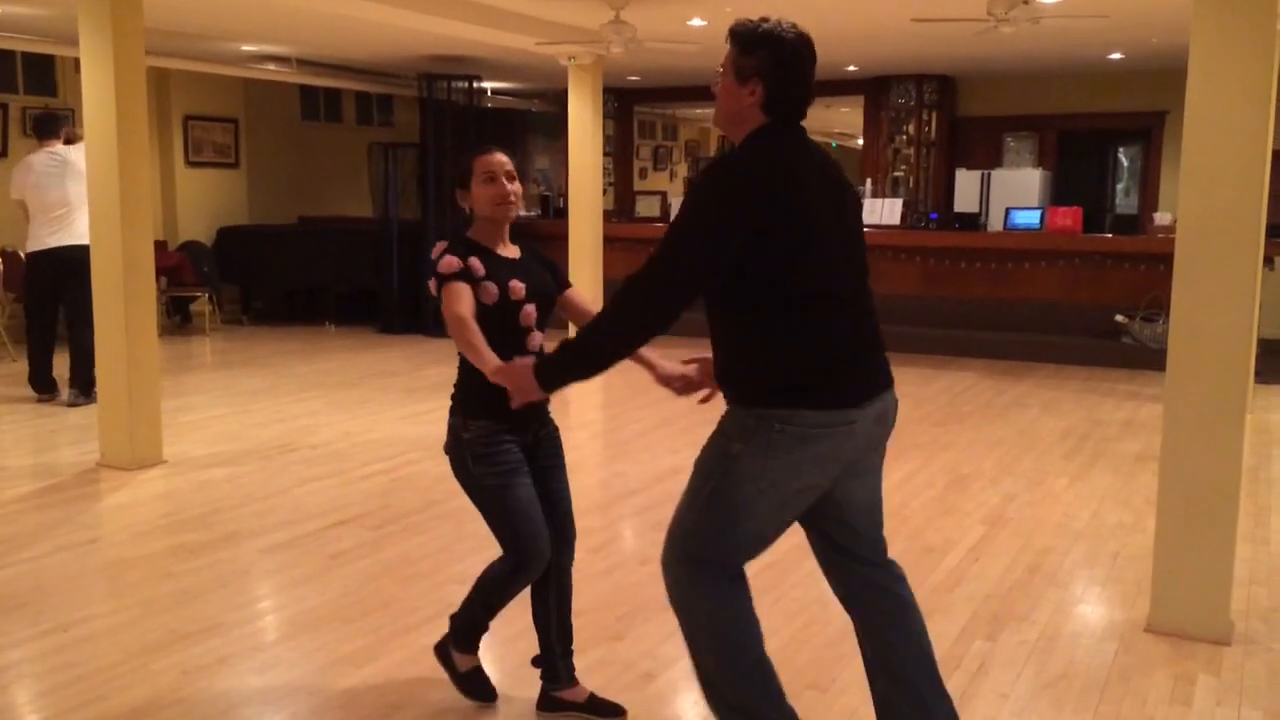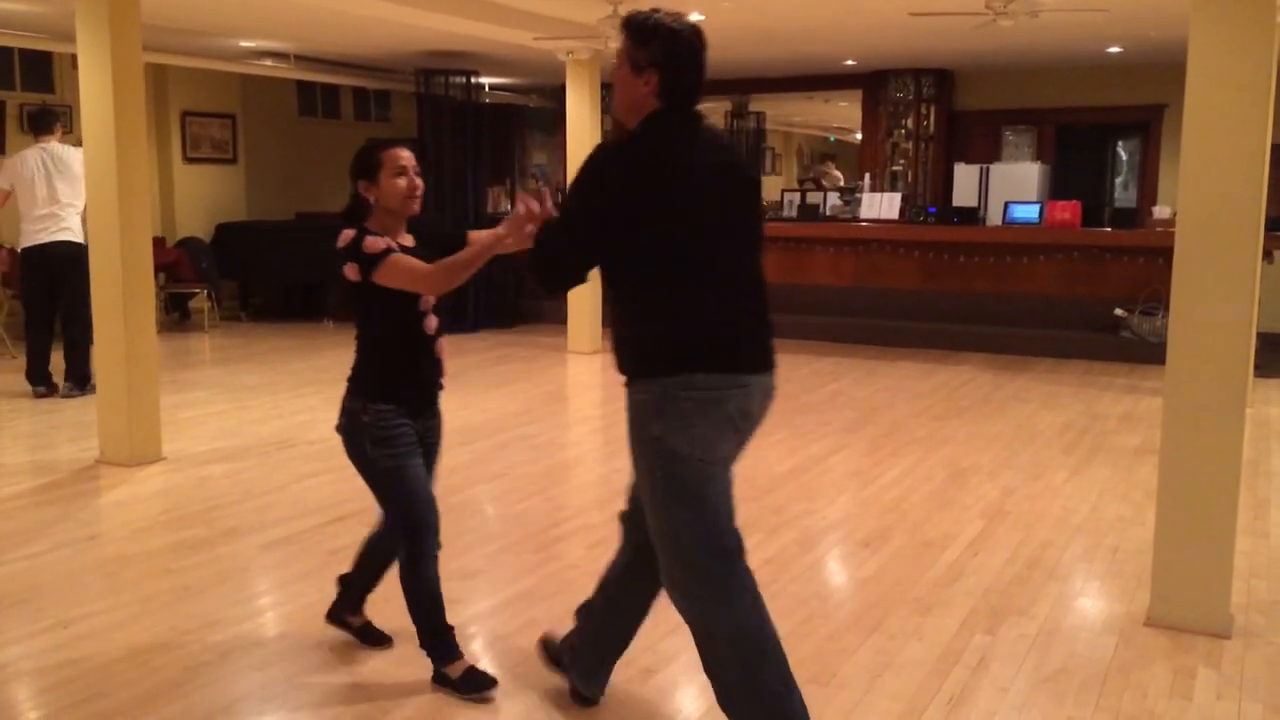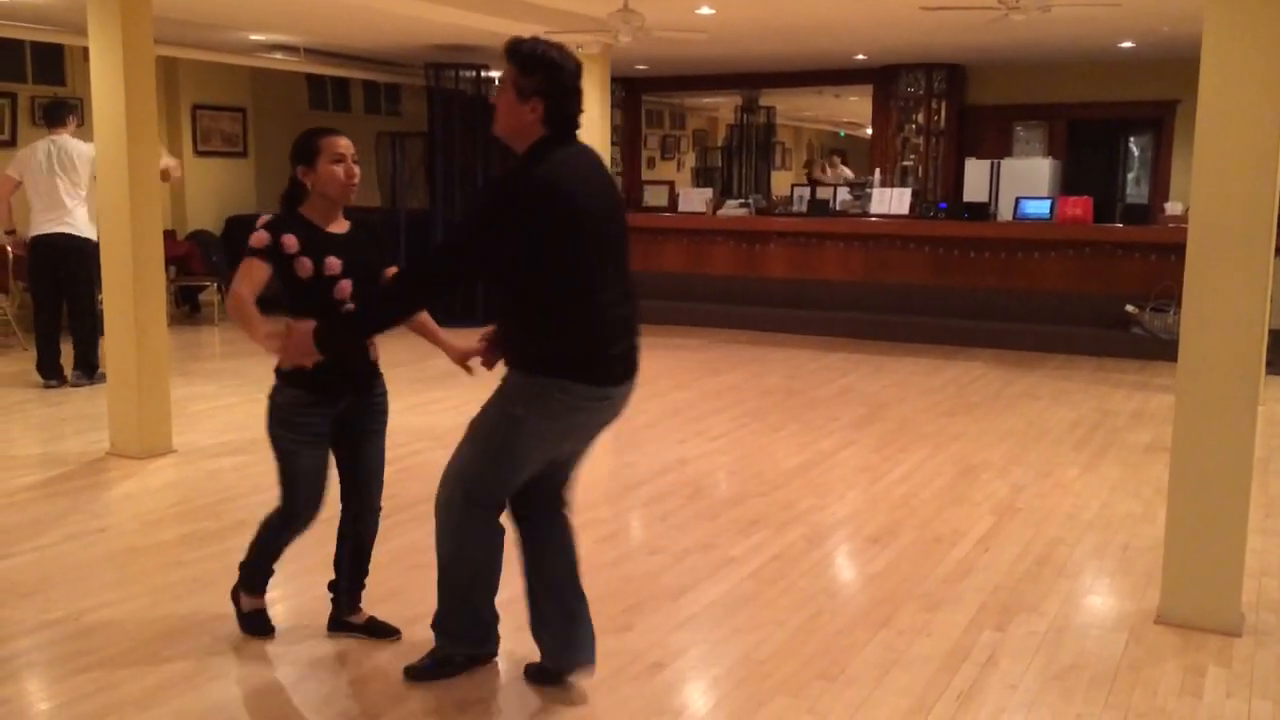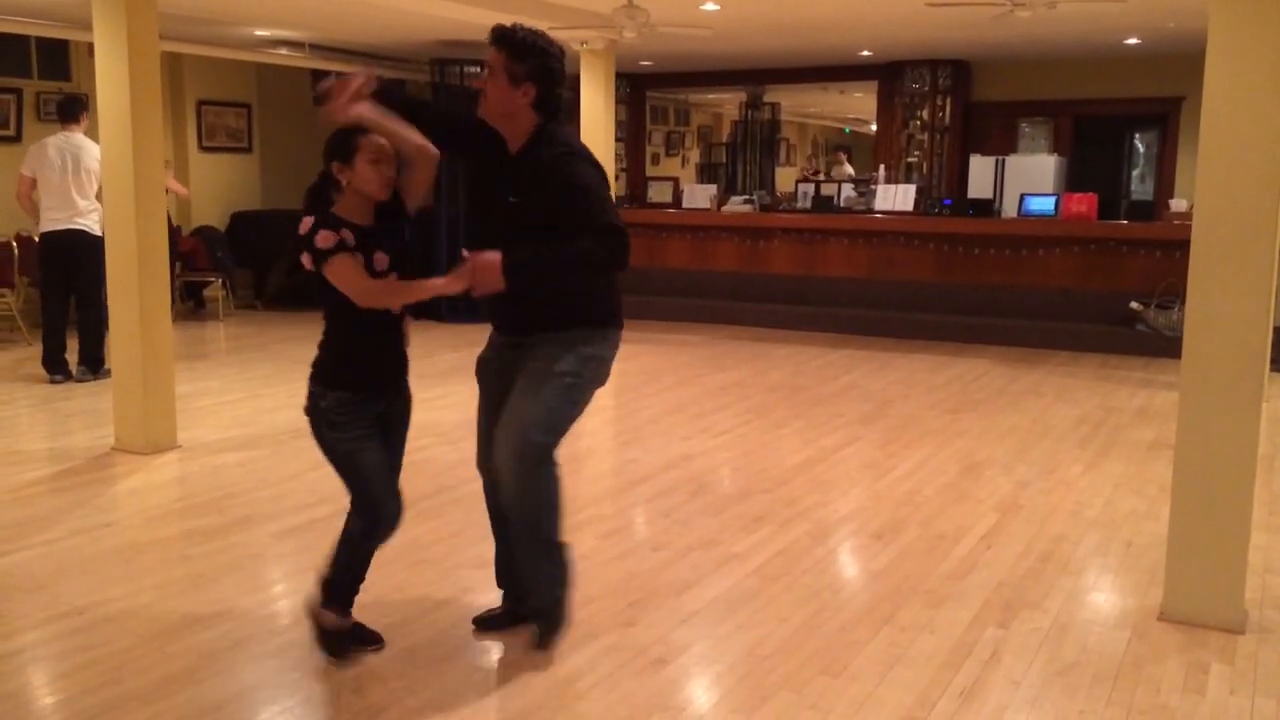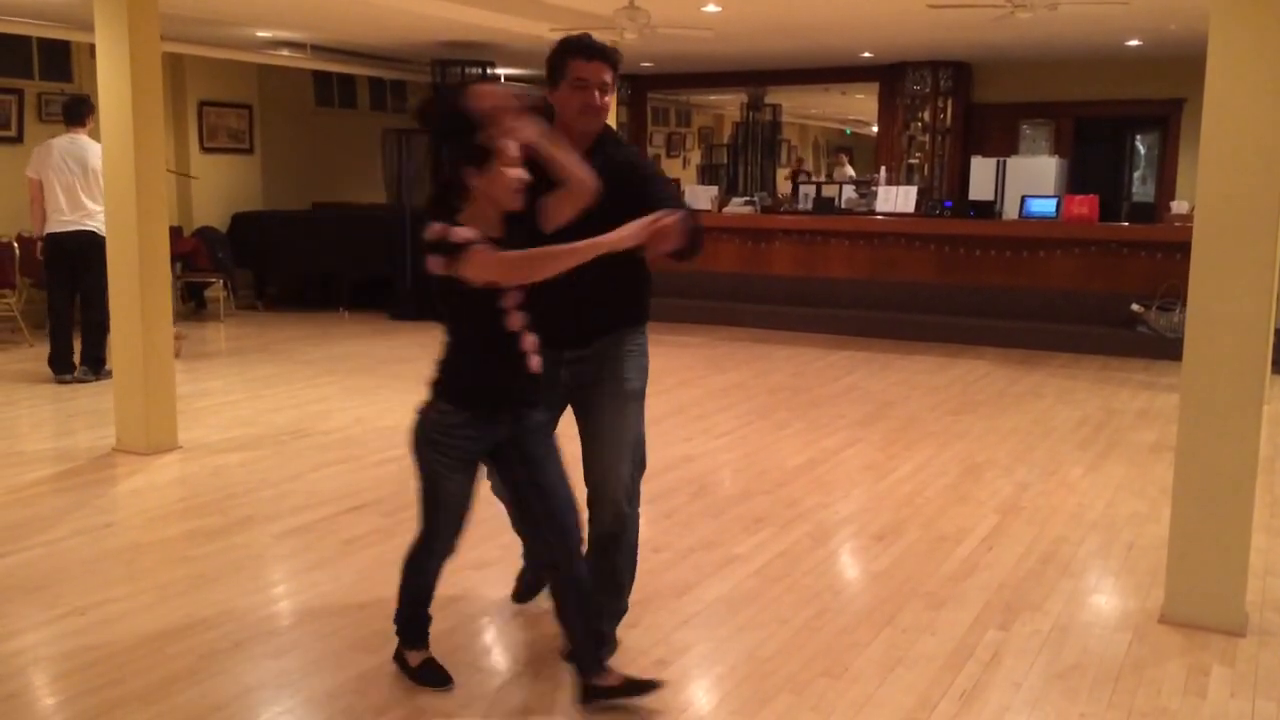
dt=0.5s
person 1, frame 1
left shoulder: (737, 179)
right shoulder: (824, 172)
left elbow: (656, 296)
left wrist: (550, 371)
right wrist: (734, 361)
left hip: (787, 417)
right hip: (865, 403)
left knee: (698, 565)
right knee: (864, 570)
person 1, frame 2
left shoulder: (622, 164)
right shoulder: (727, 158)
left elbow: (555, 270)
left wrist: (547, 231)
left hip: (682, 382)
right hip: (747, 374)
left knee: (702, 562)
right knee: (653, 525)
right ankle: (585, 659)
person 1, frame 3
left shoulder: (530, 188)
right shoulder: (587, 170)
left elbow: (431, 280)
left wrist: (326, 336)
right wrist: (509, 333)
left hip: (560, 382)
right hip: (607, 373)
left knee: (466, 501)
right knee: (536, 502)
left ankle: (465, 641)
right ankle: (564, 647)
person 1, frame 4
left shoulder: (565, 164)
right shoulder: (489, 142)
left elbow: (609, 249)
right elbow: (433, 122)
left wrist: (514, 266)
left hip: (573, 337)
right hip: (513, 335)
left knee: (515, 454)
right knee: (498, 463)
left ankle: (542, 582)
right ankle: (526, 592)
person 1, frame 5
left shoulder: (625, 166)
left elbow: (676, 226)
left wrist: (674, 233)
left hip: (606, 346)
left knee: (613, 485)
right knee: (509, 473)
left ankle: (600, 612)
right ankle: (541, 557)
person 2, frame 1
left shoulder: (536, 263)
right shoulder: (456, 257)
left elbow: (592, 320)
right elbow: (460, 321)
left wrist: (656, 364)
right wrist: (494, 369)
left hip: (536, 426)
right hip: (483, 430)
left knee: (560, 547)
right knee: (530, 550)
right ankle: (459, 643)
person 2, frame 2
left shoulder: (425, 241)
right shoulder: (360, 243)
left elbow: (491, 244)
right elbow: (431, 281)
left wrist: (528, 228)
right wrist: (503, 236)
left hip: (422, 409)
right hip: (376, 413)
left knee: (404, 523)
right knee: (422, 531)
left ankle: (347, 604)
right ankle: (447, 660)
person 2, frame 3
left shoulder: (364, 238)
right shoulder: (280, 232)
right elbow: (238, 300)
left wrist: (449, 344)
right wrist: (271, 338)
left hip: (366, 393)
right hip: (303, 398)
left knee: (365, 506)
right knee: (300, 507)
left ankle: (347, 608)
right ankle: (250, 589)
person 2, frame 4
left shoulder: (391, 217)
right shoulder: (323, 229)
left elbow: (425, 157)
right elbow: (368, 294)
left wrist: (369, 115)
right wrist: (454, 283)
left hip: (390, 389)
right hip: (341, 398)
left knee: (375, 505)
right knee: (381, 509)
left ankle: (341, 608)
right ankle: (328, 608)
person 2, frame 5
right shoulder: (450, 241)
left elbow: (583, 187)
right elbow: (523, 269)
left wrist: (525, 128)
right wrist: (620, 239)
left hip: (521, 418)
right hip: (457, 421)
left knee: (561, 540)
right knee: (440, 539)
left ankle: (593, 670)
right ankle: (411, 642)
person 3, frame 1
left shoulder: (23, 168)
right shoulder: (81, 154)
left elbow: (26, 212)
right wrist: (73, 136)
left hip: (39, 251)
right hip: (78, 247)
left knee: (40, 322)
right knee: (82, 321)
left ankle: (43, 386)
right ankle: (81, 388)
person 3, frame 2
right shoulder: (78, 157)
left hip: (32, 248)
right hip: (70, 244)
left knee: (37, 318)
right knee: (76, 316)
left ankle: (40, 381)
right ankle: (76, 381)
person 3, frame 3
left shoulder: (27, 155)
right shoulder: (85, 151)
right wrist: (164, 162)
left hip: (40, 239)
right hip: (77, 237)
left knee: (46, 310)
right knee: (83, 307)
left ankle: (50, 371)
right ankle: (85, 369)
person 3, frame 4
left shoulder: (39, 150)
right shoulder: (95, 151)
left elbow: (23, 195)
right elbow: (106, 197)
left hip: (50, 235)
right hip: (87, 234)
left knee: (53, 304)
right knee: (90, 303)
left ankle: (56, 367)
right ankle: (89, 365)
person 3, frame 5
left shoulder: (43, 152)
right shoulder: (100, 152)
left elbow: (36, 201)
left wrist: (39, 236)
left hip: (56, 236)
right hip: (92, 235)
left knee: (60, 304)
right knee: (94, 303)
left ankle: (63, 366)
right ankle: (91, 365)
